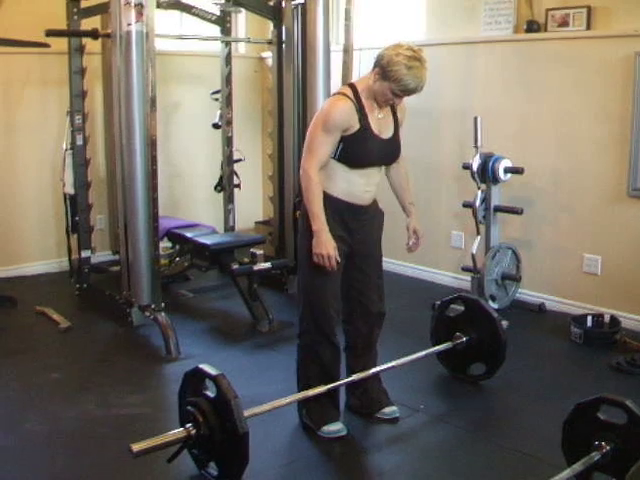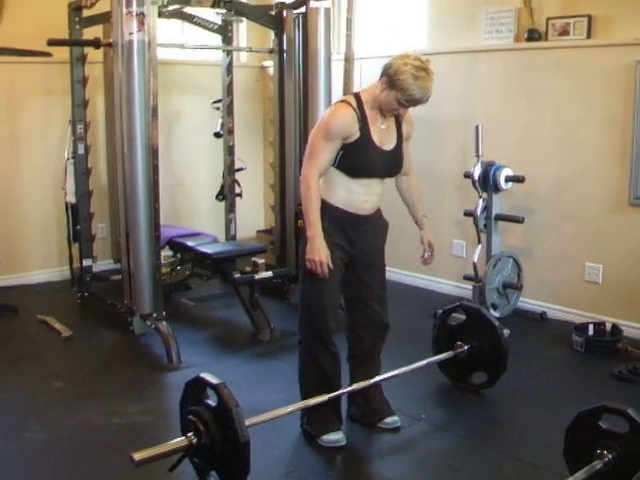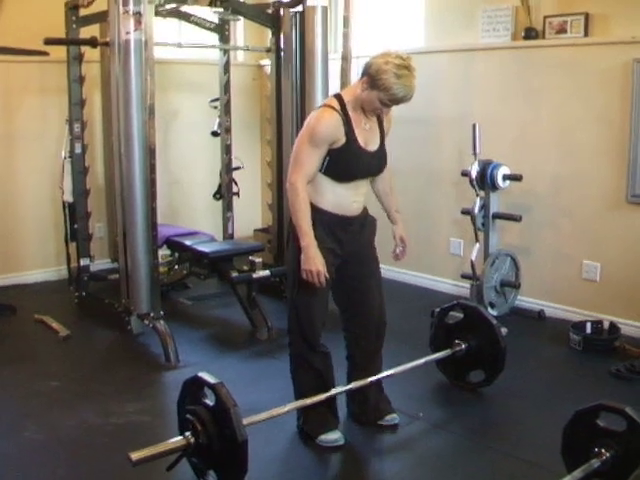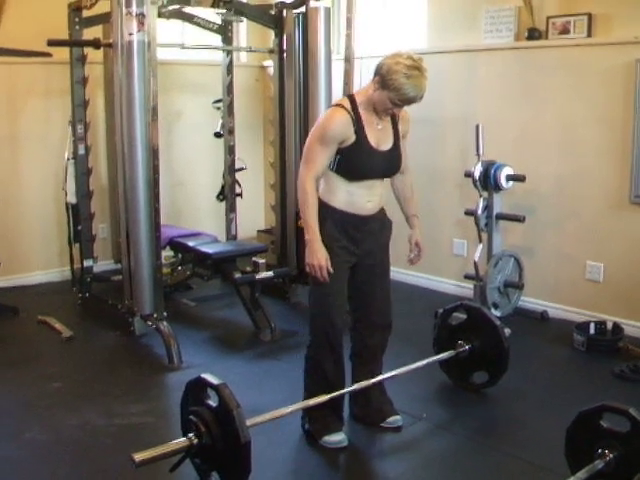
dt=0.4s
person 1, frame 1
left shoulder: (394, 108)
right shoulder: (341, 107)
right elbow: (310, 169)
left wrist: (410, 213)
right wrist: (320, 232)
left hip: (367, 218)
right hip: (329, 216)
left knee: (368, 311)
right knee: (322, 315)
left ankle: (366, 394)
right ankle: (317, 409)
person 1, frame 2
left shoulder: (402, 123)
right shoulder: (343, 115)
left elbow: (405, 175)
right elbow: (309, 175)
left wrist: (423, 225)
right wrist: (315, 238)
left hip: (370, 227)
right hip: (330, 225)
left knee: (372, 320)
right knee: (320, 324)
left ankle: (367, 403)
right ankle: (320, 417)
person 1, frame 3
left shoulder: (381, 119)
right shoulder: (327, 119)
right elbow: (296, 183)
left wrist: (396, 221)
right wrist: (308, 247)
left hip: (358, 228)
right hip: (319, 229)
left knee: (370, 318)
right knee: (309, 327)
left ankle: (368, 402)
right ankle: (316, 417)
person 1, frame 4
left shoulder: (399, 121)
right shoulder: (339, 118)
right elbow: (307, 179)
left wrist: (413, 224)
right wrist: (313, 241)
left hip: (374, 228)
right hip: (334, 228)
left knee: (376, 320)
right knee: (329, 325)
left ankle: (370, 402)
right ankle: (321, 418)
